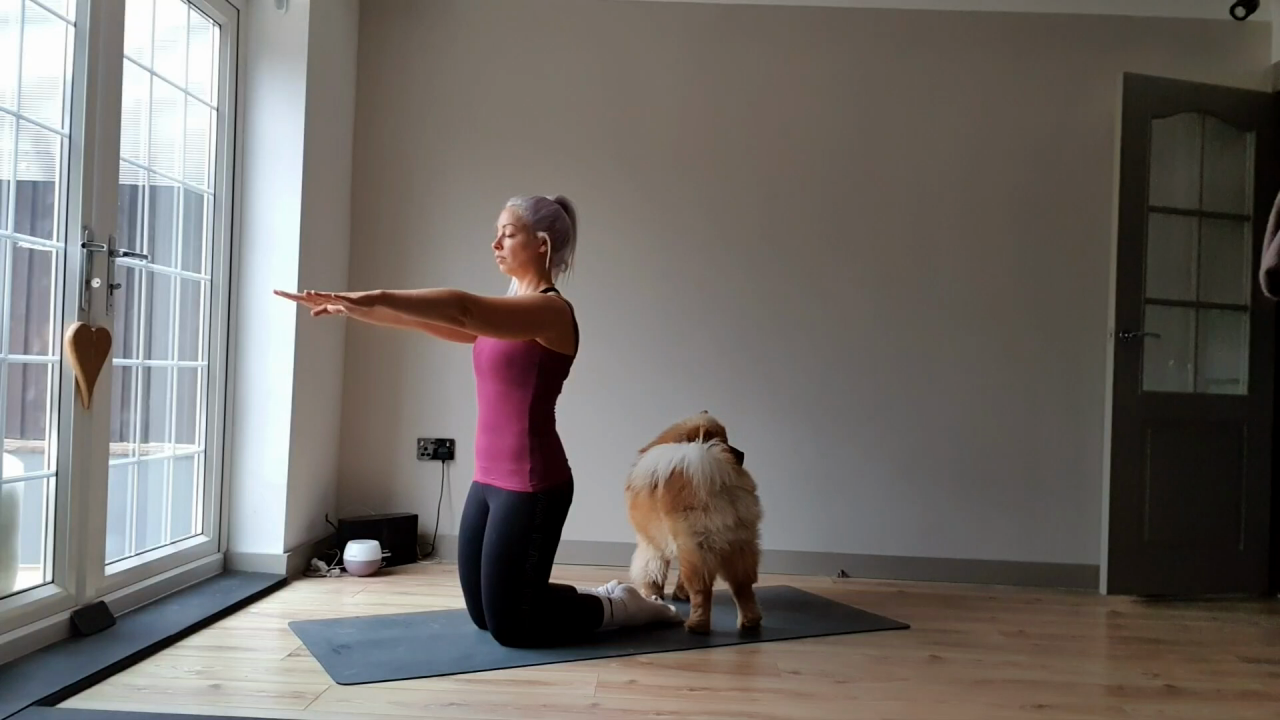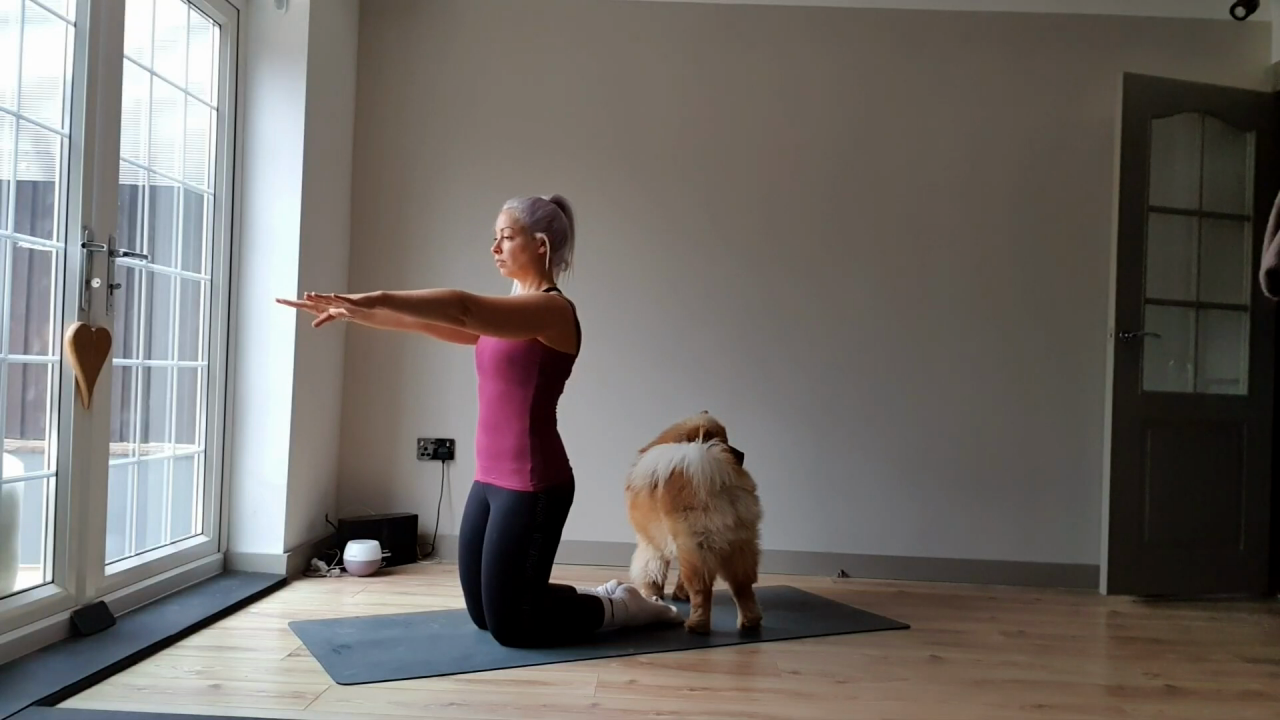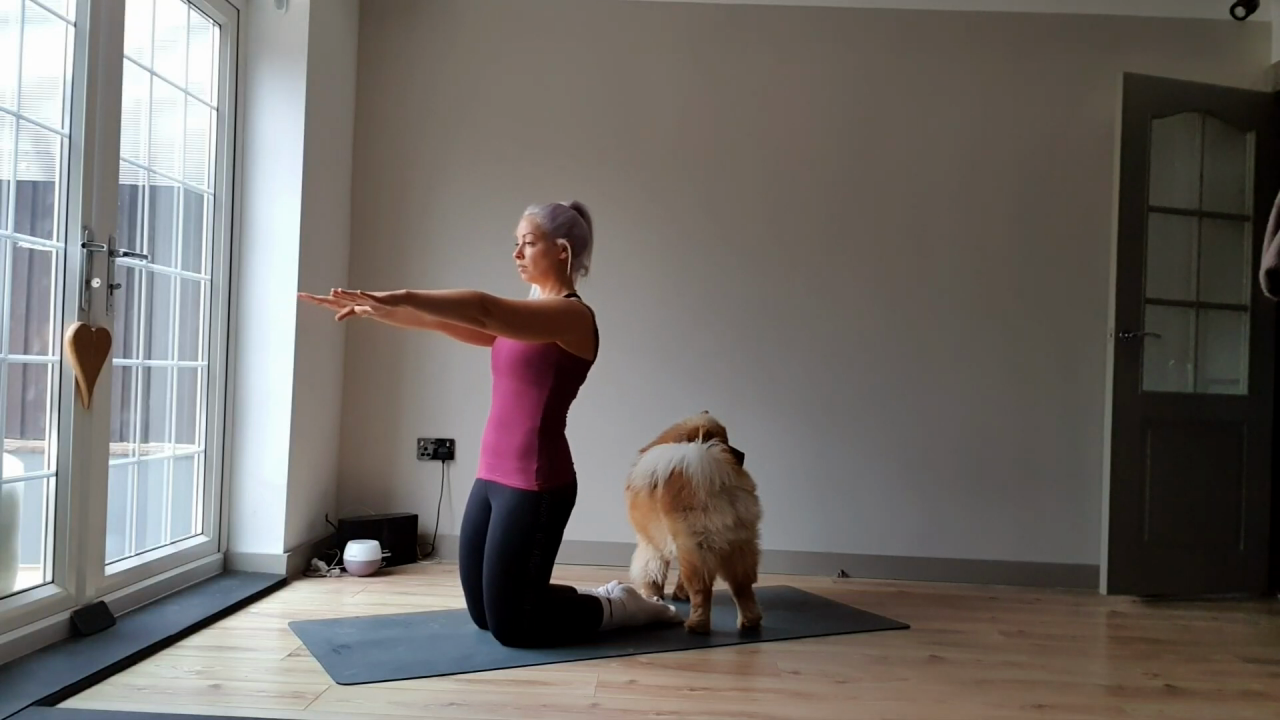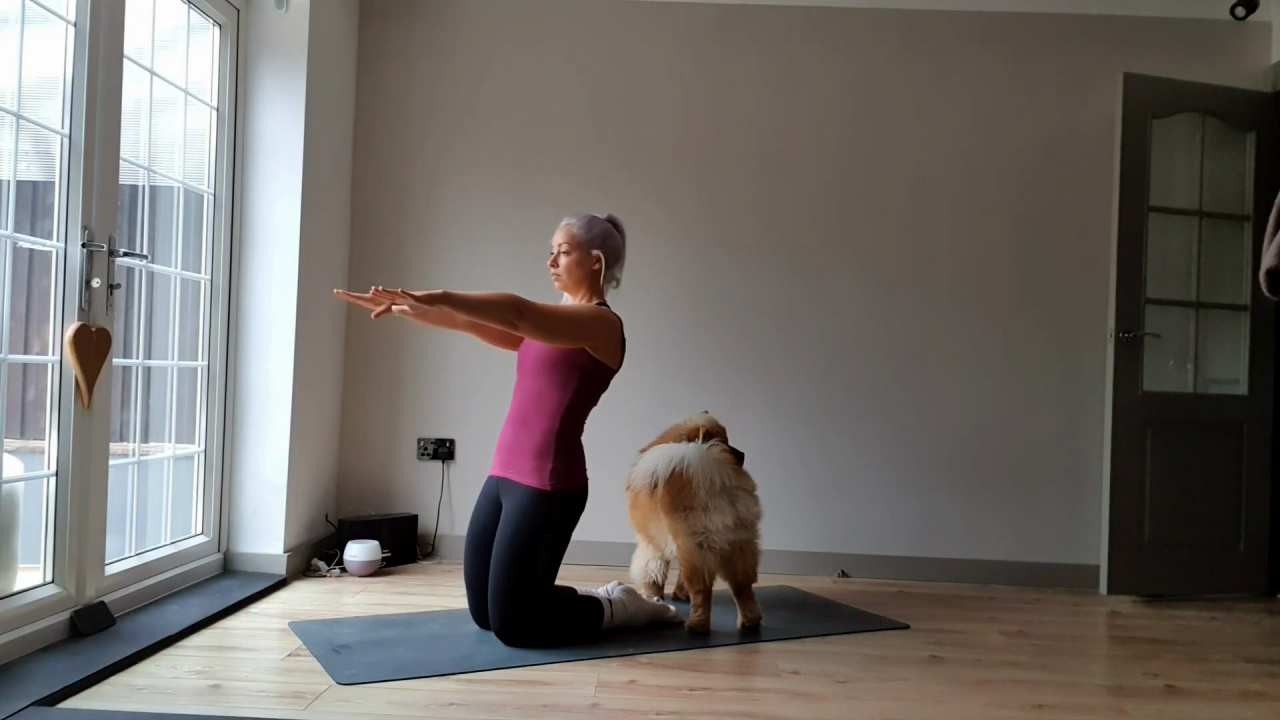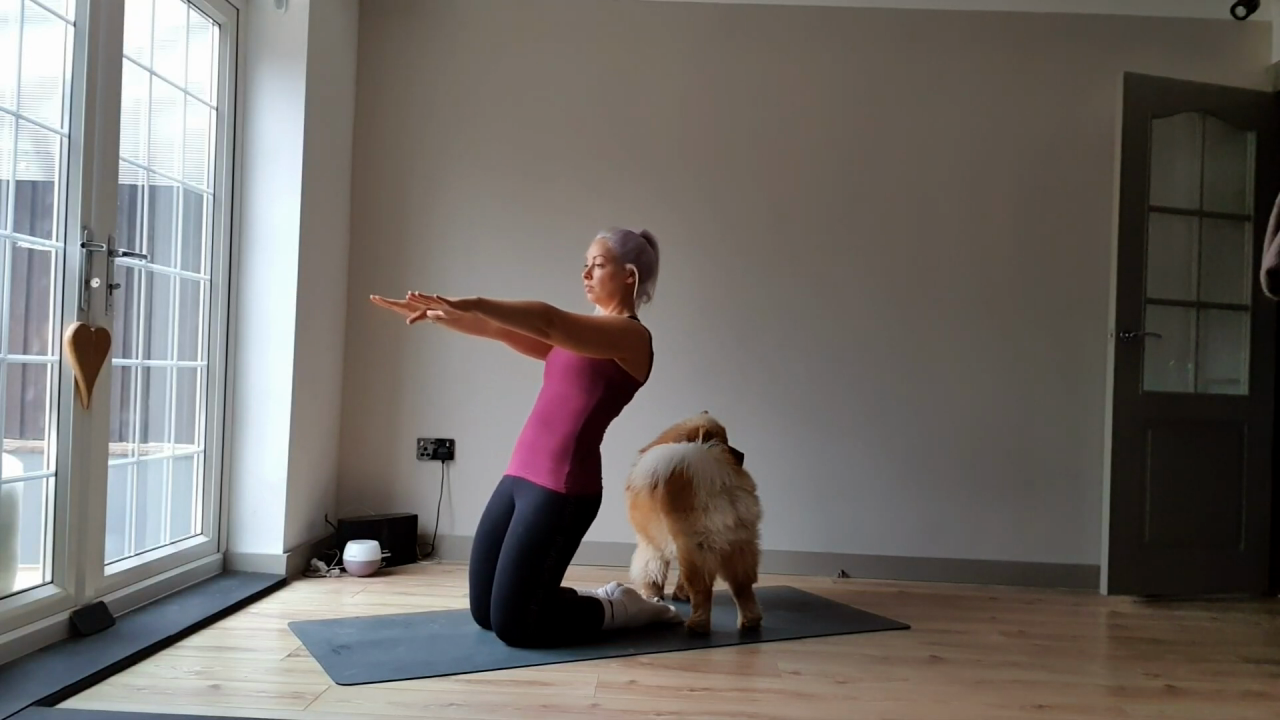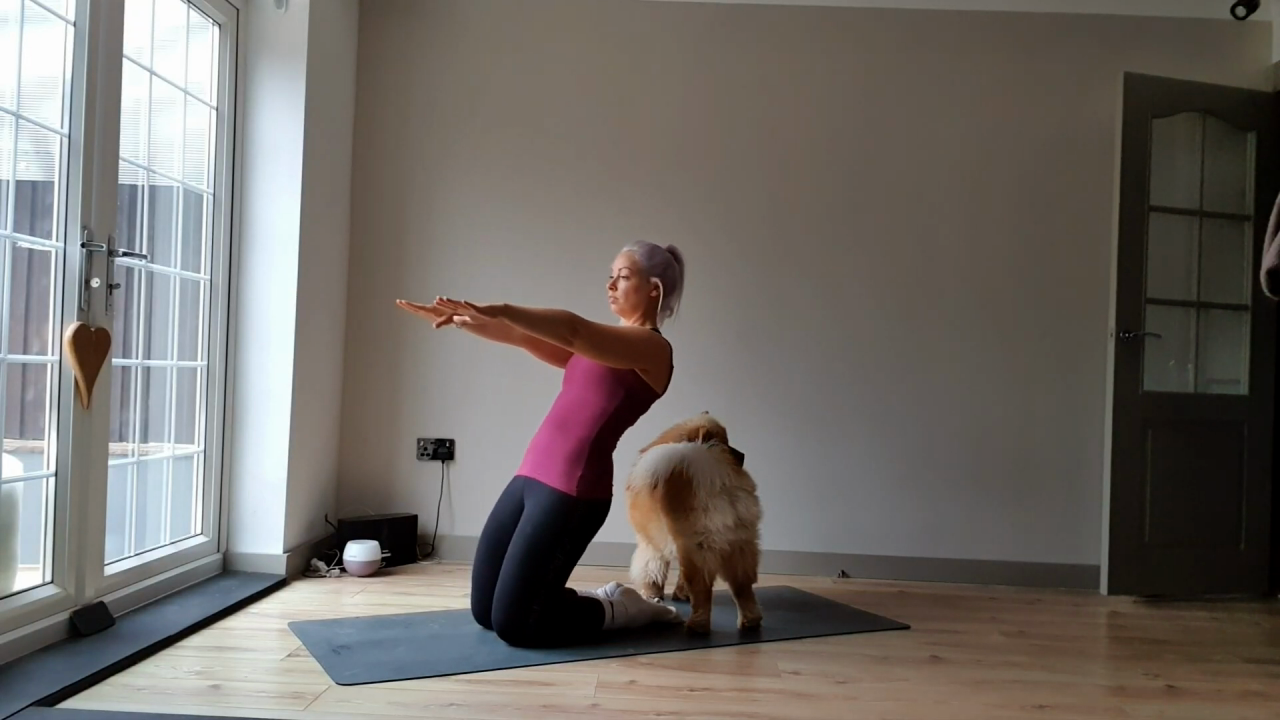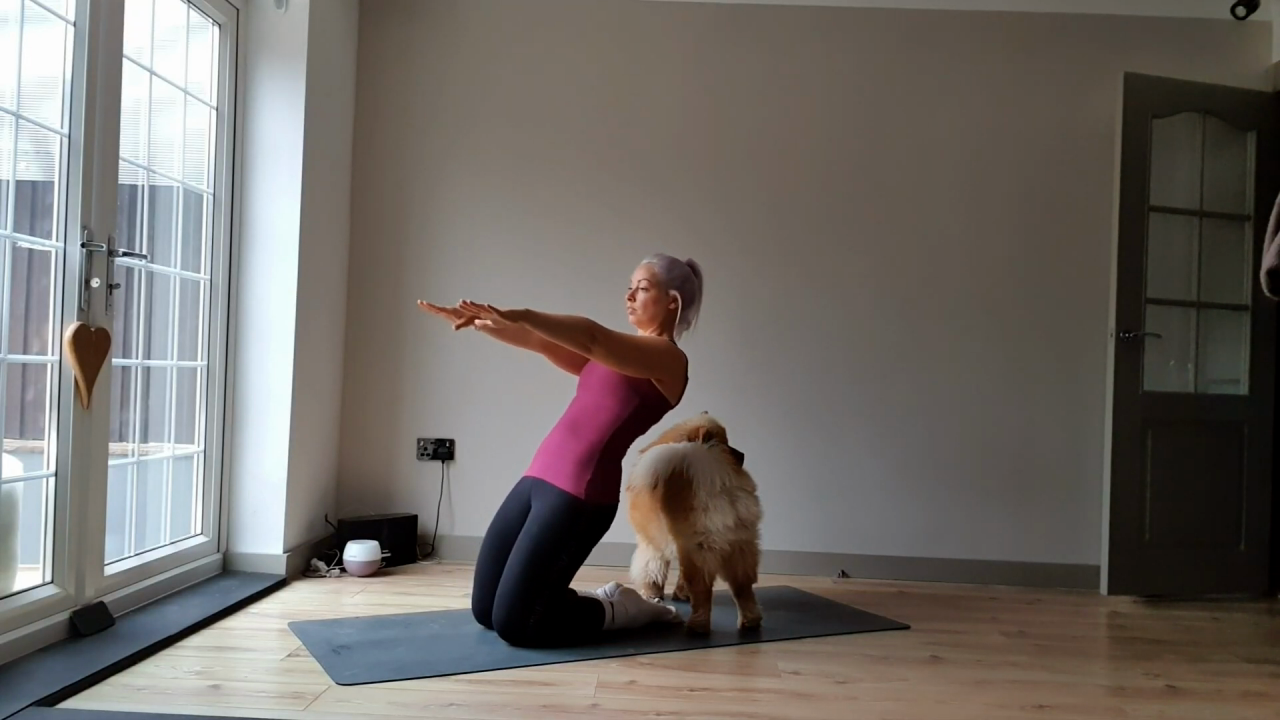
dt=0.7s
person 1, frame 1
left shoulder: (551, 311)
right shoulder: (503, 315)
left elbow: (462, 309)
right elbow: (428, 321)
left wrist: (377, 297)
right wrist: (353, 307)
left hip: (532, 485)
right hip: (491, 479)
left knee: (510, 625)
right knee: (482, 614)
left ankle: (620, 607)
right ankle: (603, 596)
person 1, frame 2
left shoulder: (553, 310)
right shoulder: (505, 316)
left elbow: (463, 308)
right elbow: (427, 322)
left wrist: (377, 298)
right wrist: (351, 311)
left hip: (533, 485)
right hip: (492, 479)
left knee: (510, 625)
right knee: (483, 612)
left ankle: (619, 606)
right ankle: (600, 596)
person 1, frame 3
left shoulder: (574, 317)
right shoulder: (521, 320)
left elbow: (484, 309)
right elbow: (445, 321)
left wrist: (402, 296)
right wrist: (375, 309)
left hip: (536, 484)
right hip: (494, 477)
left knee: (511, 625)
right knee: (483, 613)
left ankle: (619, 607)
right ankle: (603, 597)
person 1, frame 4
left shoulder: (601, 324)
right shoulder: (549, 326)
left elbow: (515, 312)
right elbow: (473, 323)
left wrist: (437, 297)
right wrist: (404, 307)
left hip: (548, 485)
right hip: (505, 476)
left knee: (513, 624)
right knee: (483, 612)
left ankle: (621, 608)
right ankle: (601, 598)
person 1, frame 5
left shoulder: (632, 337)
right shoulder: (577, 337)
left elbow: (548, 321)
right elbow: (502, 331)
left wrist: (474, 303)
right wrist: (437, 313)
left hip: (563, 486)
right hip: (521, 476)
left knee: (513, 624)
right knee: (485, 613)
left ankle: (621, 609)
right ankle: (606, 599)
person 1, frame 6
left shoulder: (653, 348)
right shoulder: (597, 347)
left elbow: (572, 329)
right elbow: (524, 337)
left wrist: (500, 310)
right wrist: (460, 318)
left hip: (574, 488)
right hip: (532, 477)
left knee: (513, 622)
right knee: (484, 610)
left ankle: (621, 610)
right ankle: (605, 600)
person 1, frame 7
left shoulder: (669, 359)
right shoulder: (611, 356)
left elbow: (591, 337)
right elbow: (540, 342)
left wrist: (521, 314)
right wrist: (479, 321)
left hip: (581, 491)
right hip: (540, 478)
left knee: (514, 622)
right knee: (485, 609)
left ankle: (621, 609)
right ankle: (606, 599)
